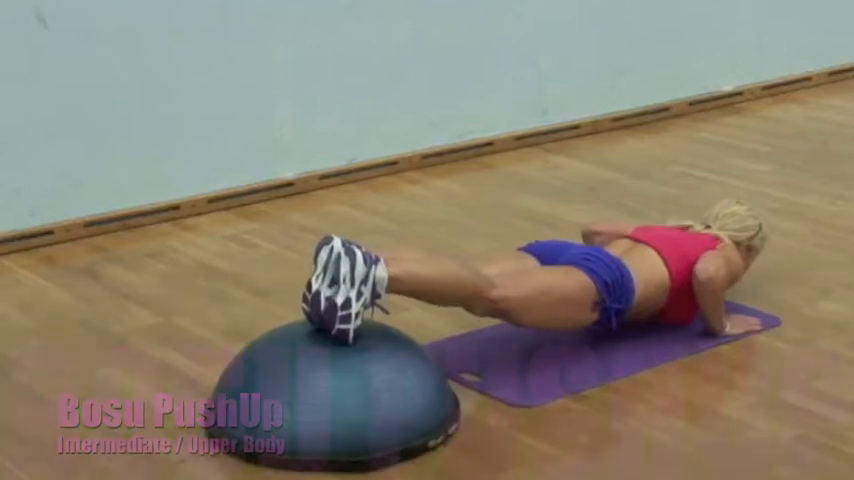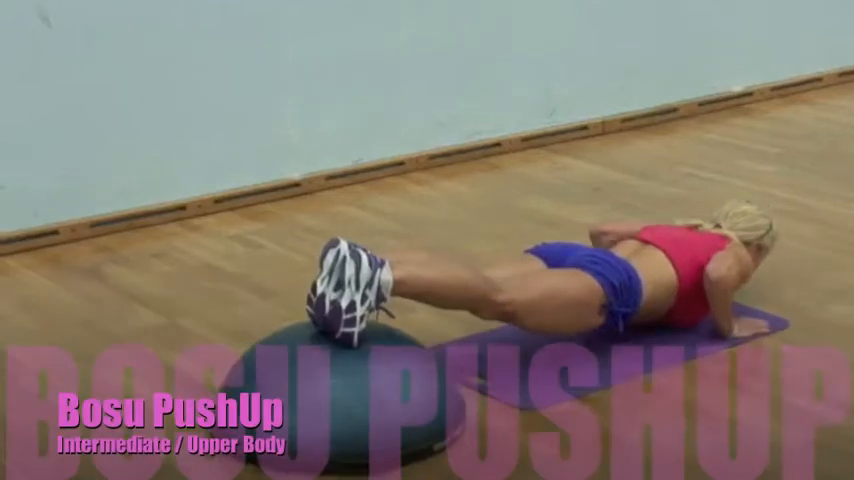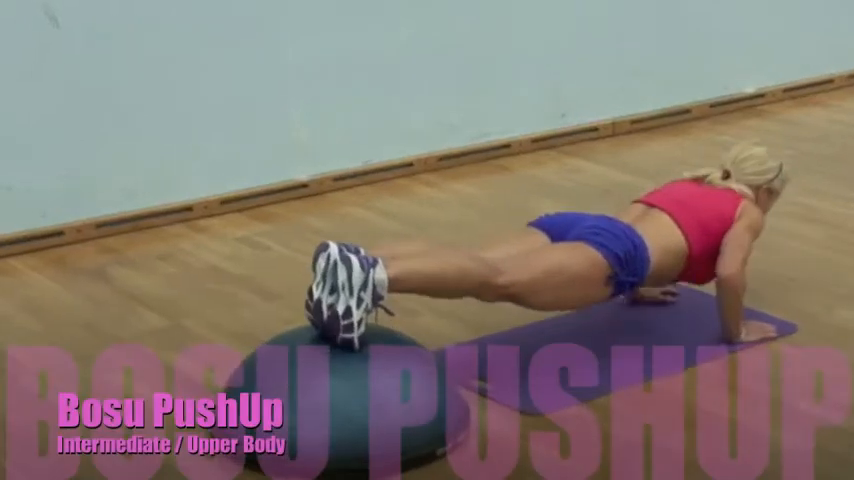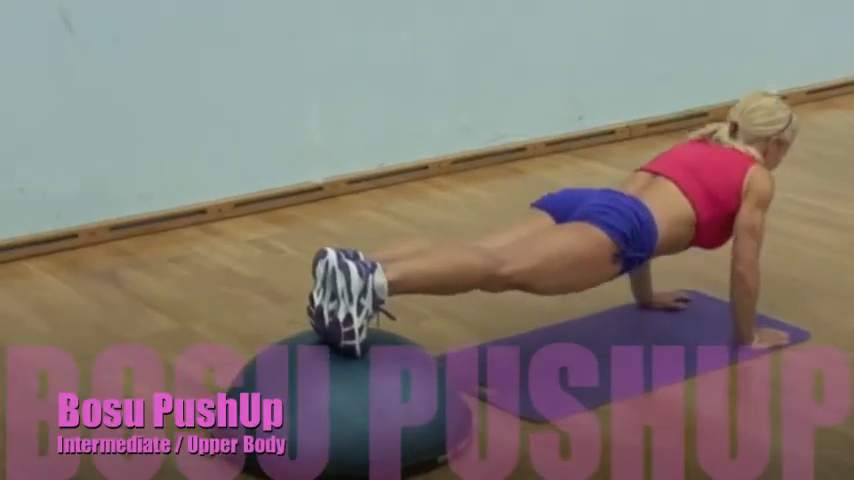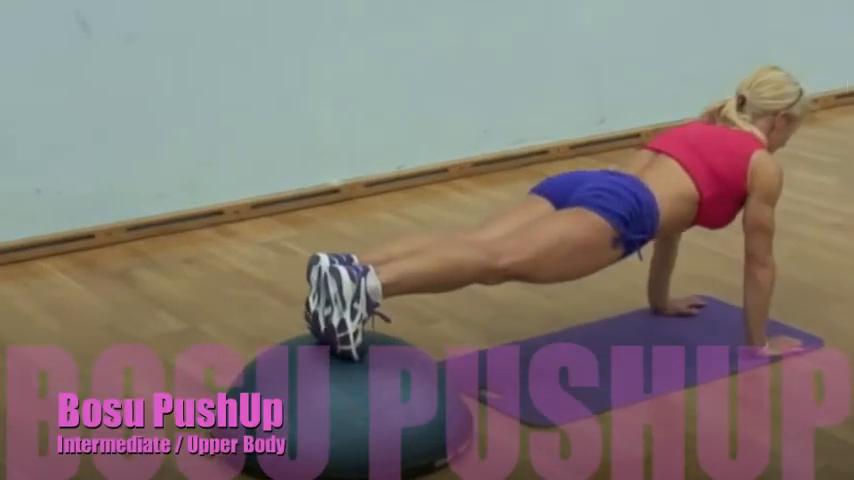
dt=0.3s
person 1, frame 1
left shoulder: (665, 232)
right shoulder: (727, 258)
left elbow: (593, 229)
right elbow: (706, 274)
right wrist: (720, 324)
left hip: (561, 253)
right hip: (605, 284)
left knee: (476, 282)
right knee: (494, 295)
left ankle: (355, 261)
right ankle: (374, 275)
person 1, frame 2
left shoulder: (673, 231)
right shoulder: (737, 257)
left elbow: (601, 230)
right elbow: (717, 274)
right wrist: (728, 326)
left hip: (565, 255)
right hip: (612, 285)
left knee: (483, 286)
right knee: (499, 300)
left ankle: (360, 264)
right ankle: (380, 277)
person 1, frame 3
left shoulder: (685, 185)
right shoulder: (748, 214)
right elbow: (729, 275)
left wrist: (634, 288)
right wrist: (735, 331)
left hip: (574, 225)
right hip: (613, 251)
left knee: (476, 265)
right knee: (502, 282)
left ankle: (353, 262)
right ankle: (376, 278)
person 1, frame 4
left shoulder: (691, 148)
right shoulder: (757, 179)
right elbow: (743, 267)
left wrist: (646, 296)
right wrist: (748, 337)
left hip: (578, 201)
right hip: (615, 228)
left knee: (477, 253)
right knee: (504, 271)
left ankle: (353, 267)
right ankle: (375, 283)
person 1, frame 5
left shoulder: (697, 130)
right shoulder: (763, 166)
left elbow: (671, 213)
right elbow: (760, 261)
left wrist: (658, 301)
right wrist: (759, 344)
left hip: (578, 183)
right hip: (618, 208)
left knee: (470, 245)
right knee: (501, 263)
left ankle: (347, 268)
right ankle: (369, 287)
